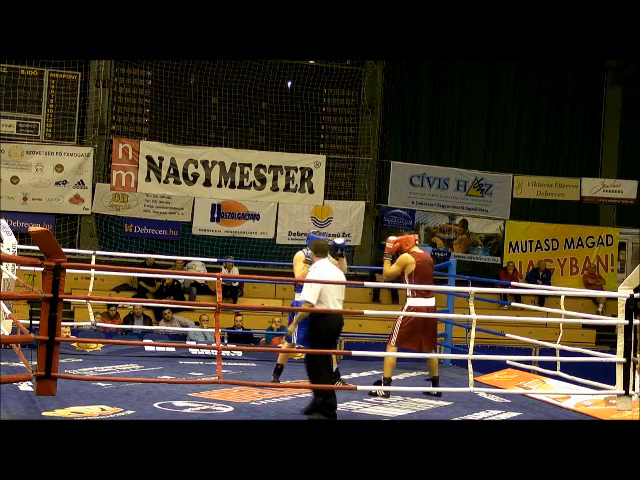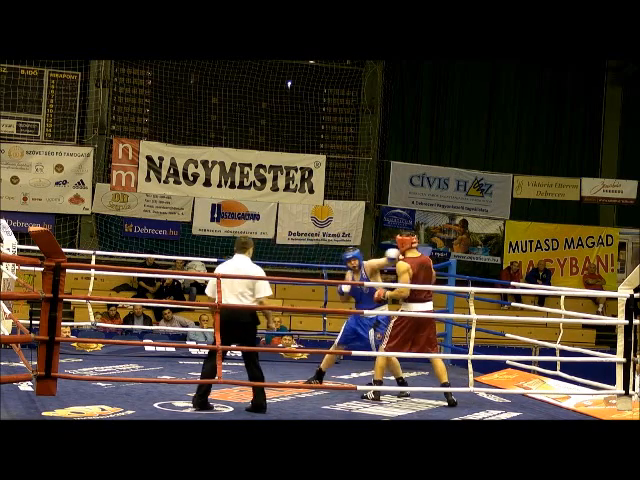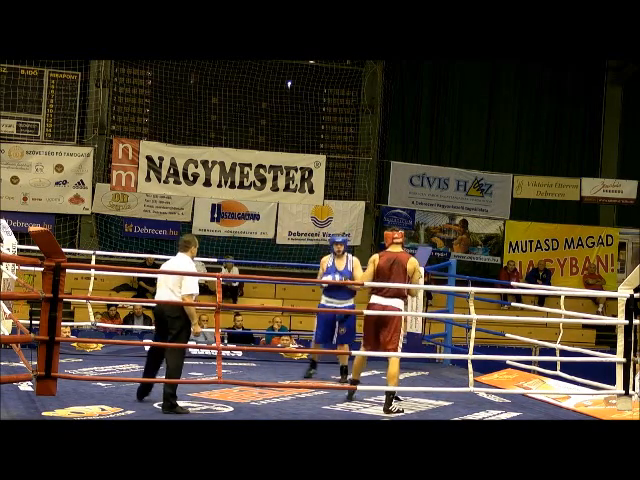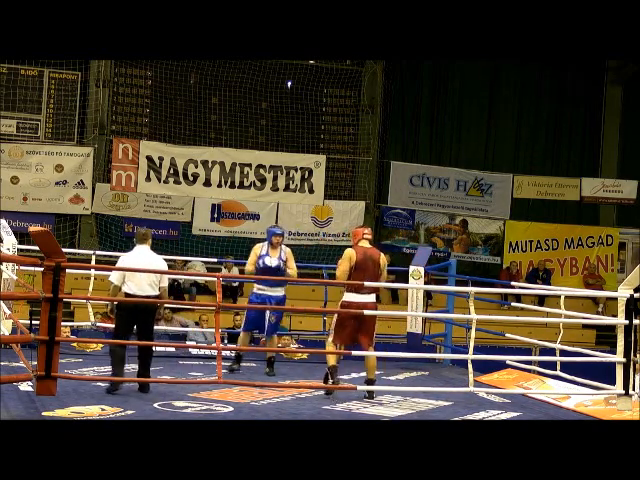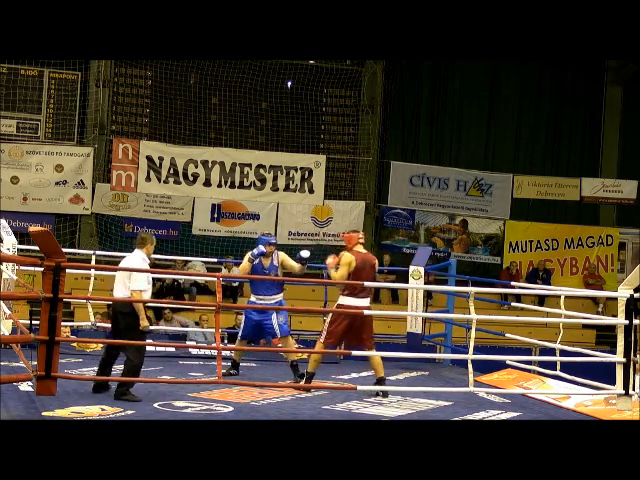
dt=1s
person 1, frame 1
left shoulder: (315, 273)
right shoulder: (338, 272)
left elbow: (308, 305)
left wrist: (294, 323)
left hip: (322, 320)
right hip: (336, 318)
left knee: (320, 365)
right knee: (314, 362)
left ankle: (328, 410)
right ankle: (319, 403)
person 1, frame 2
left shoulder: (221, 267)
right shoulder: (255, 269)
left elbow: (211, 296)
right elbow: (262, 300)
left wrist: (219, 314)
right wrist: (270, 320)
left hip: (224, 315)
right hip: (245, 316)
left knee: (213, 358)
right knee: (252, 361)
left ankle: (200, 399)
right ankle: (259, 403)
person 1, frame 3
left shoulder: (166, 265)
right shoulder: (189, 267)
right elbow: (187, 298)
right wrist: (195, 322)
left hip: (160, 309)
right hip: (176, 312)
left knee: (156, 351)
right knee: (175, 356)
left ankle: (143, 389)
right ankle: (169, 400)
person 1, frame 4
left shoulder: (126, 258)
right shoulder: (159, 260)
left elbow: (115, 285)
right elbow: (164, 289)
left wrist: (111, 304)
right wrist: (159, 305)
left hip: (129, 302)
right hip: (149, 303)
left knee: (118, 341)
right knee: (145, 344)
left ankle: (116, 378)
right ankle: (144, 384)
person 1, frame 5
left shoulder: (128, 260)
right shoulder: (140, 263)
right elbow: (136, 294)
right wrist: (143, 317)
left hip: (119, 305)
right hip: (131, 309)
left knee: (113, 347)
right knee: (137, 351)
left ankle: (100, 383)
right ankle: (123, 390)
person 2, frame 1
left shoulder: (406, 257)
right shoulder: (428, 257)
left elbow: (387, 274)
left wrist: (388, 255)
left hip: (414, 306)
right hip: (430, 305)
left knee: (392, 345)
right knee: (429, 347)
left ankle: (384, 386)
right ankle: (435, 385)
person 2, frame 2
left shoulder: (403, 264)
right shoulder: (427, 260)
left elbow: (403, 292)
left wrist: (385, 294)
left hip: (409, 313)
right hip: (427, 310)
left knee: (385, 350)
right knee: (432, 353)
left ankle: (375, 390)
right ankle: (448, 393)
person 2, frame 3
left shoulder: (377, 258)
right shoulder: (412, 261)
left elbow: (364, 283)
right elbow: (413, 292)
left hip: (375, 305)
right hip: (395, 308)
left knee: (365, 349)
right knee: (394, 354)
left ankle: (352, 387)
right ankle: (389, 401)
person 2, frame 4
left shoulder: (350, 252)
right shoulder: (380, 256)
left elbow: (340, 279)
right elbow: (382, 282)
left wrist: (340, 266)
left hip: (350, 301)
right hip: (370, 303)
left knee: (333, 341)
right knee: (368, 346)
left ankle: (332, 374)
right ankle: (370, 389)
person 2, frame 5
left shoulder: (348, 257)
right shoulder: (373, 260)
left elbow: (338, 281)
left wrist: (331, 267)
left hip: (346, 305)
right hip: (364, 306)
left knee: (322, 342)
right knee: (369, 347)
left ankle: (307, 380)
right ankle: (382, 384)
person 3, frame 1
left shoulder: (326, 256)
right shoulder: (301, 255)
left elbow: (342, 270)
right elbow: (300, 278)
left wrist: (340, 254)
right wrist: (309, 260)
right hip: (303, 303)
right knee: (291, 341)
left ankle: (336, 378)
right ankle: (277, 372)
person 3, frame 2
left shoulder: (369, 266)
right shoulder: (349, 274)
left elbow: (385, 262)
left wrist: (391, 257)
right wrist: (342, 291)
left hip: (378, 316)
right hip: (359, 316)
right knee: (338, 346)
left ankle: (403, 384)
right ankle: (318, 376)
person 3, frame 3
left shoulder: (353, 261)
right shoulder: (325, 261)
right elbow: (320, 279)
left wrist: (343, 280)
right wrist: (324, 281)
left hip: (346, 307)
right hip: (327, 306)
left knee: (343, 342)
right knee: (318, 340)
left ankle: (344, 373)
right ankle: (312, 365)
person 3, frame 4
left shoulder: (286, 251)
right shoulder: (259, 248)
left elbow: (294, 275)
right elbow: (247, 271)
left wrist: (283, 267)
right wrist: (258, 265)
left hip: (277, 297)
right hip: (258, 295)
left knee: (271, 332)
right knee: (246, 329)
left ankle: (270, 364)
right ankle: (236, 361)
person 3, frame 5
left shoulder: (280, 257)
right shoulder: (251, 255)
left elbow: (299, 270)
right elbow: (242, 274)
left wrist: (303, 262)
right wrist: (252, 259)
left hip: (275, 304)
right hip: (256, 304)
left knee: (284, 334)
right knee: (242, 337)
left ankle: (296, 370)
right ankle: (234, 367)
